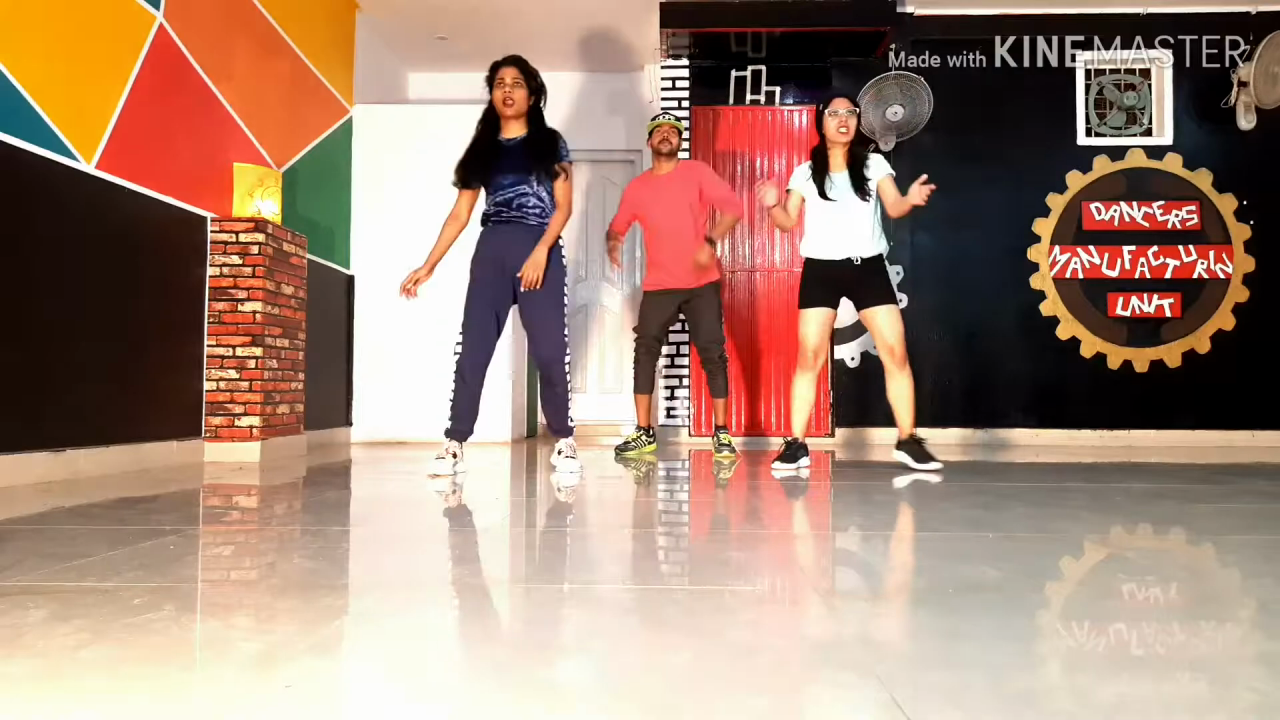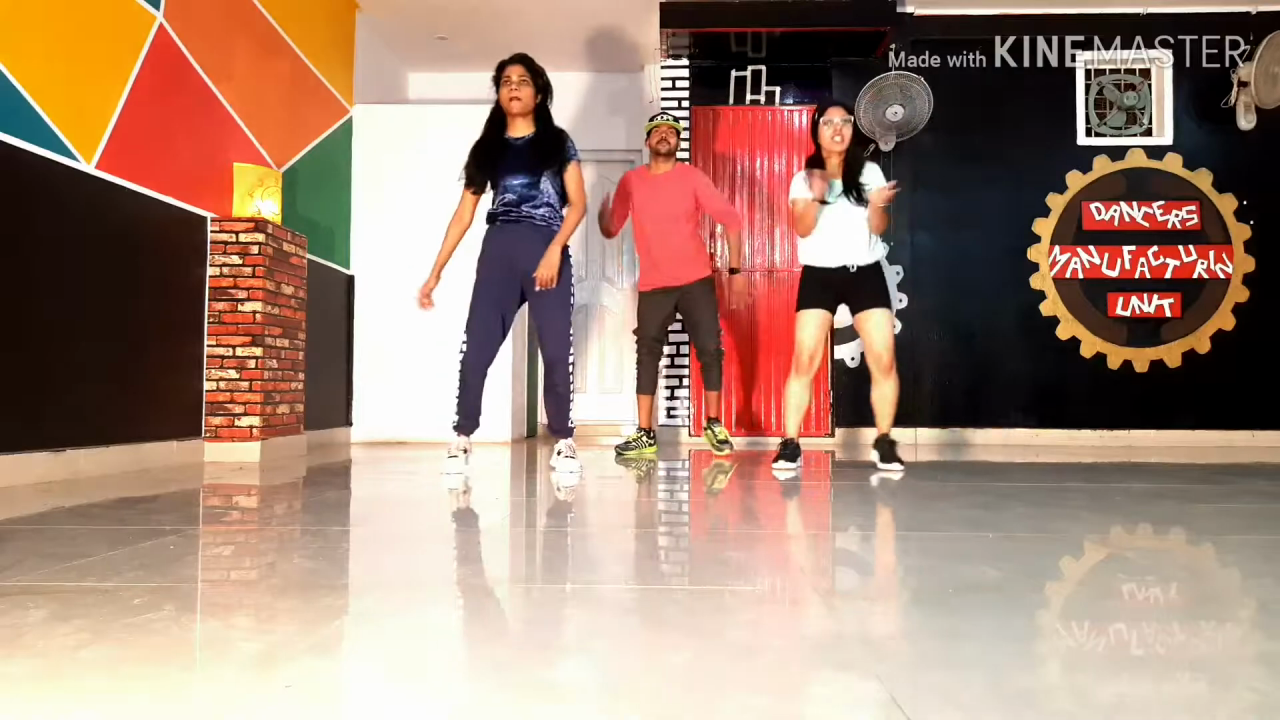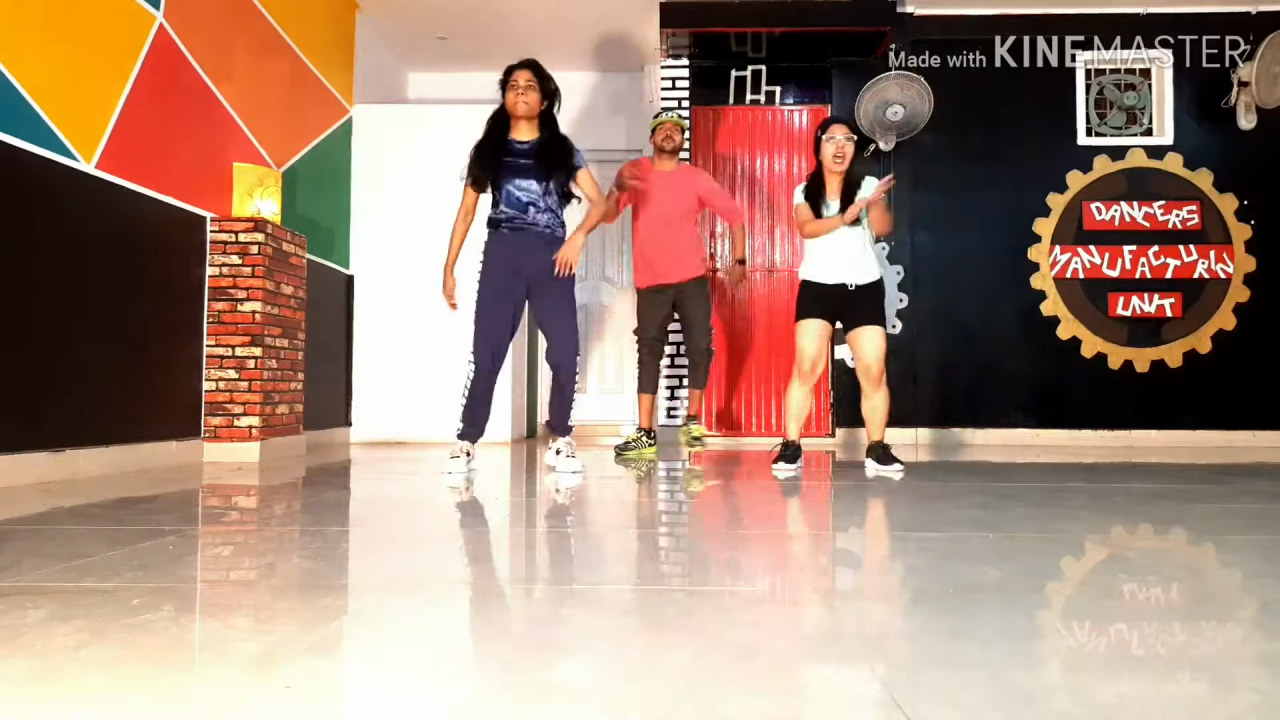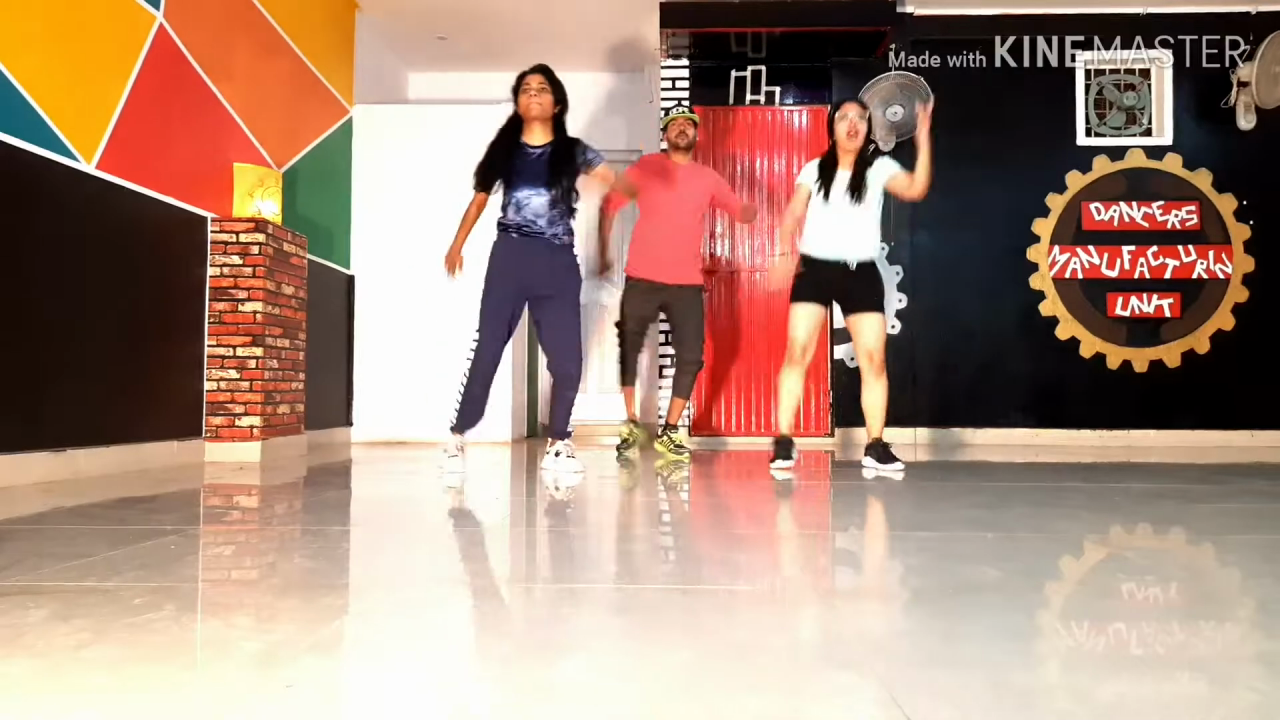
dt=0.1s
person 1, frame 1
left shoulder: (551, 143)
right shoulder: (481, 149)
left elbow: (563, 206)
right elbow: (460, 213)
left wrist: (541, 251)
right wrist: (426, 267)
left hip: (539, 250)
right hip: (492, 250)
left knee: (551, 350)
right knee: (473, 349)
left ankle: (562, 439)
right ankle: (455, 445)
person 1, frame 2
left shoulder: (557, 142)
right shoulder: (487, 148)
left elbow: (578, 203)
right elbow: (464, 212)
left wrist: (555, 250)
right wrist: (435, 273)
left hip: (547, 249)
right hip: (499, 249)
left knee: (557, 350)
right knee: (477, 345)
left ankle: (564, 440)
right ankle: (463, 438)
person 1, frame 3
left shoulder: (562, 148)
right shoulder: (490, 148)
left elbow: (597, 202)
right elbow: (467, 209)
left wrist: (577, 237)
right wrist: (449, 268)
left hip: (552, 255)
right hip: (503, 252)
left knee: (565, 354)
right knee: (486, 352)
left ankle: (559, 439)
right ankle: (465, 444)
person 1, frame 4
left shoulder: (574, 152)
right shoulder: (503, 151)
left elbow: (617, 187)
right elbow: (479, 200)
left wrist: (618, 184)
right wrist: (457, 245)
left hip: (557, 263)
right hip: (510, 257)
left knee: (568, 362)
right knee: (487, 351)
left ankle: (558, 443)
right ankle: (458, 437)
person 2, frame 1
left shoulder: (874, 164)
right shoulder: (805, 172)
left elbow: (894, 207)
right elbow: (788, 223)
left wrist: (911, 199)
right wrist: (772, 205)
left hip: (868, 267)
right hip: (821, 269)
left knee: (895, 353)
right knee: (809, 357)
left ankle: (910, 440)
right ankle: (795, 445)
person 2, frame 2
left shoulder: (868, 172)
right shoulder: (803, 179)
left elbow: (879, 227)
right elbow: (802, 228)
left wrist: (880, 208)
right wrist: (814, 197)
left hip: (865, 274)
right hip: (819, 275)
left knee: (883, 361)
right knee: (804, 361)
left ankle: (884, 440)
right ankle: (790, 443)
person 2, frame 3
left shoulder: (867, 185)
right shoulder: (806, 193)
left elbow: (882, 229)
right elbow: (806, 229)
left wrist: (877, 205)
right wrist: (851, 214)
left hip: (862, 290)
right hip: (817, 289)
left knee: (874, 374)
right knee: (806, 369)
left ankle: (877, 446)
right ankle: (790, 446)
person 2, frame 4
left shoulder: (880, 168)
right shoulder: (814, 171)
left elbow: (917, 190)
right elbow: (792, 215)
left wrist: (923, 138)
right wrist: (787, 255)
left hip: (862, 273)
right hip: (815, 269)
left knee: (874, 363)
right knee: (797, 353)
left ankle: (876, 445)
right ankle: (784, 440)
person 3, frame 1
left shoulder: (697, 173)
right shoulder: (637, 187)
left elbow: (733, 207)
right elbow: (617, 229)
left wrist: (710, 242)
right wrist: (613, 244)
left hip: (701, 284)
right hip: (657, 286)
left knee: (713, 355)
right knee: (645, 354)
left ankle: (721, 433)
right ankle: (644, 432)
person 3, frame 2
left shoulder: (693, 178)
right shoulder: (631, 181)
left elbow: (729, 219)
right elbow: (611, 230)
left wrist: (735, 270)
right wrist: (605, 217)
left hip: (696, 280)
right hip: (653, 285)
left knee: (709, 349)
right knee: (647, 355)
left ankle: (715, 424)
right ankle: (645, 433)
person 3, frame 3
left shoulder: (697, 178)
right shoulder: (635, 171)
left elbow: (731, 213)
right elbow: (607, 215)
left wrist: (739, 258)
right wrist: (617, 190)
left hip: (692, 279)
right hip: (651, 282)
left knee: (701, 348)
right knee: (649, 354)
left ankle: (693, 421)
right ankle: (644, 433)
person 3, frame 4
left shoulder: (708, 178)
right shoulder: (645, 167)
left elbow: (741, 212)
right elbow: (610, 205)
left wrist: (748, 212)
right wrist: (604, 252)
left hip: (686, 283)
right hip: (643, 278)
left knee: (691, 358)
right knee: (629, 347)
left ankle: (669, 432)
right ankle: (632, 423)
